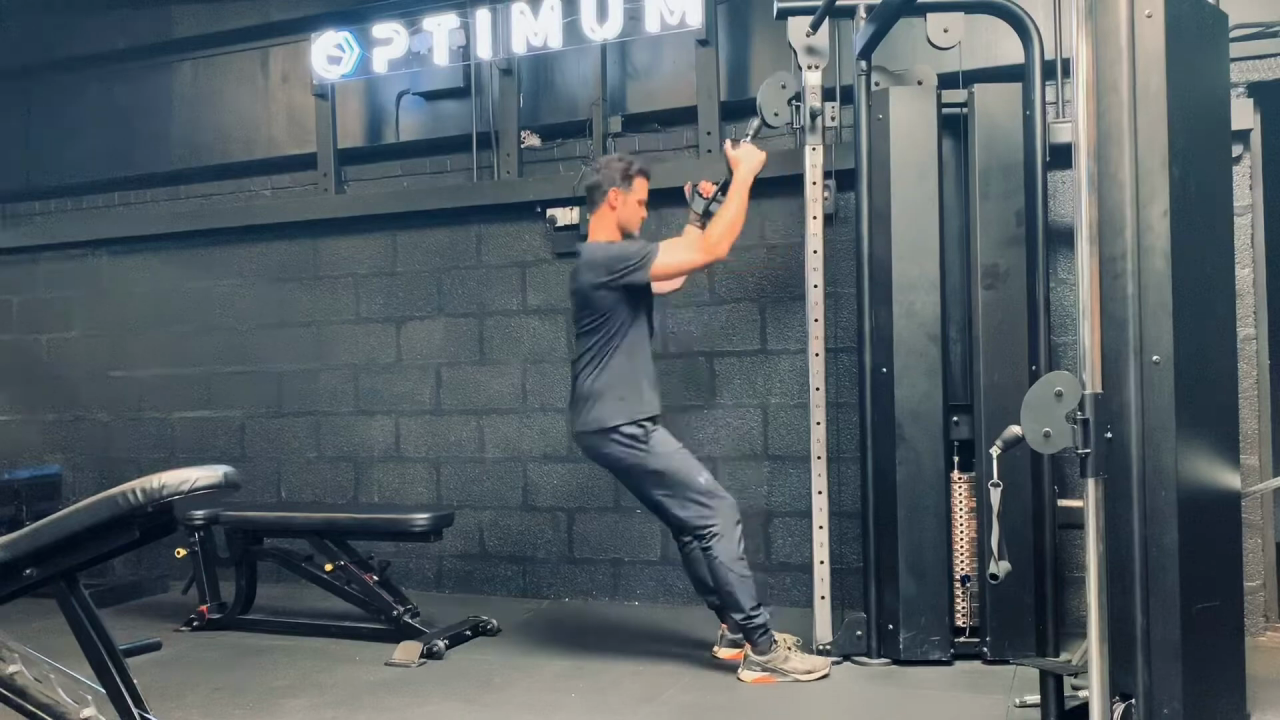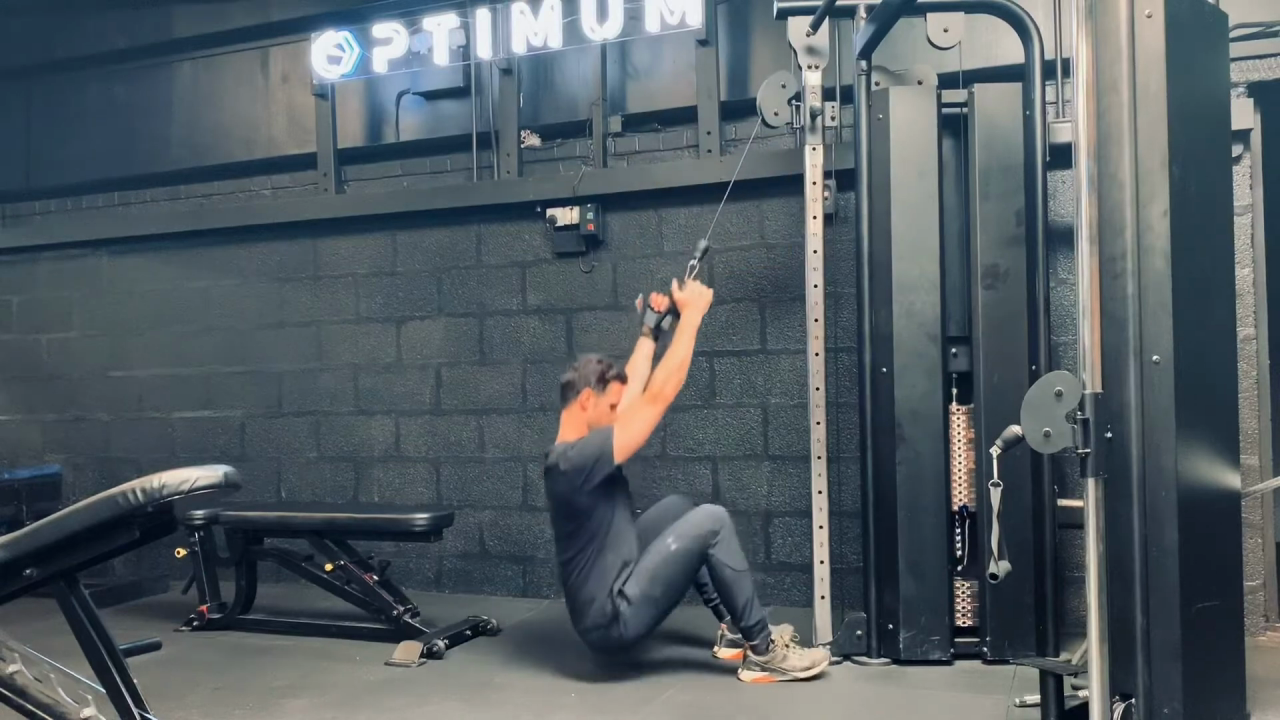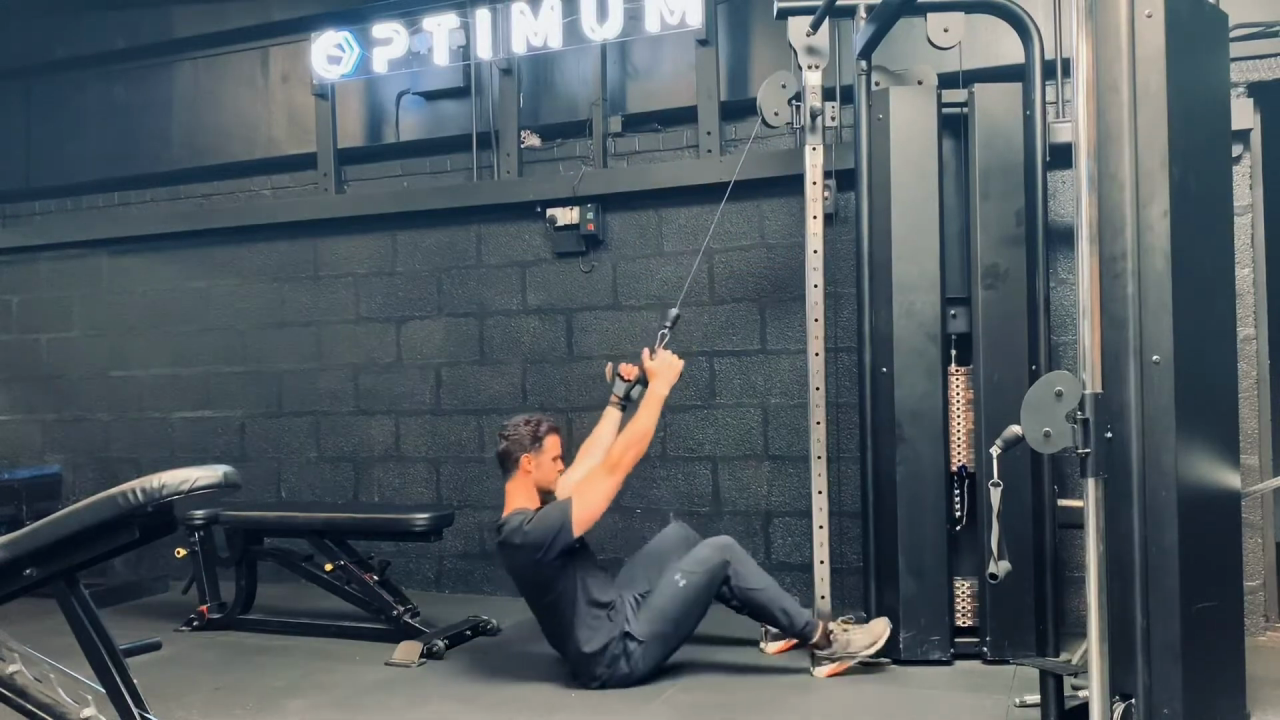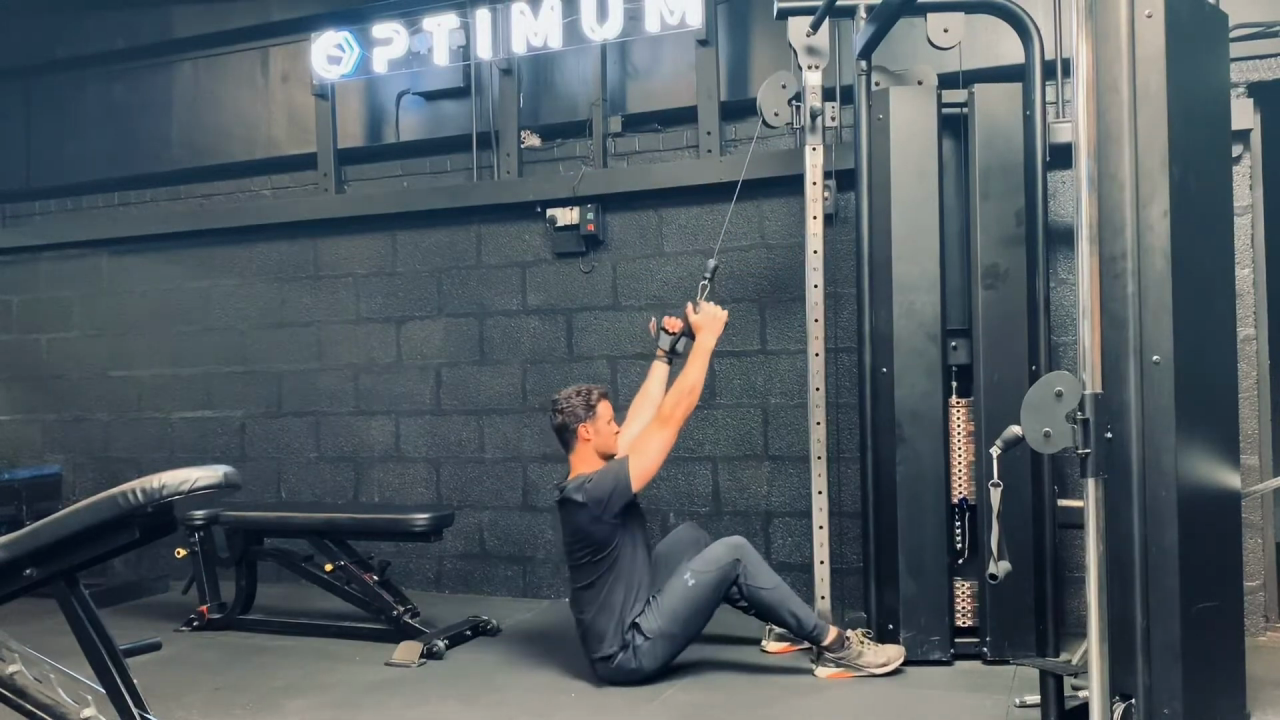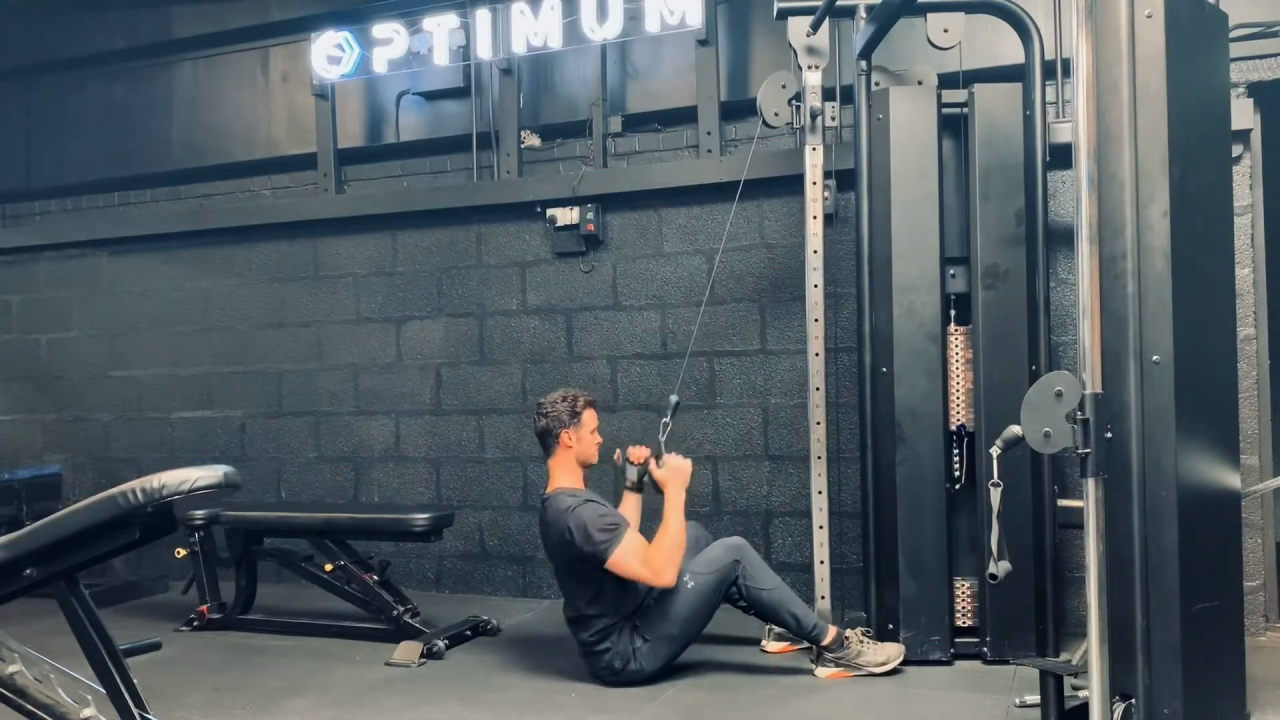
dt=0.7s
person 1, frame 1
left shoulder: (607, 262)
right shoulder: (606, 257)
left elbow: (674, 273)
right elbow: (710, 252)
left wrist: (698, 213)
right wrist: (744, 174)
left hip: (618, 423)
right hip: (615, 426)
left knee: (695, 519)
right knee: (717, 513)
left ankle: (735, 630)
right ankle: (762, 650)
person 1, frame 2
left shoulder: (577, 447)
right shoulder: (577, 461)
left elbow: (633, 390)
right elbow: (657, 398)
left wrist: (651, 329)
right wrist: (691, 315)
left hip: (611, 590)
right hip: (612, 616)
left knee: (679, 511)
right knee: (712, 521)
left ankle: (734, 629)
right ankle: (762, 652)
person 1, frame 3
left shoulder: (533, 513)
right shoulder: (532, 533)
left elbow: (589, 464)
right elbow: (614, 467)
left wrist: (619, 398)
right wrist: (658, 386)
right hip: (617, 655)
left knee: (679, 536)
right knee: (720, 551)
left ankle: (779, 623)
right ankle: (824, 642)
person 1, frame 4
left shoulder: (586, 484)
right shoulder: (596, 492)
left elbow: (642, 418)
right elbow: (671, 417)
left wrist: (664, 352)
right wrist: (705, 337)
left hip: (625, 628)
right hip: (630, 652)
left knee: (690, 538)
right knee: (732, 552)
left ankle: (784, 626)
right ankle: (835, 647)
person 1, frame 5
left shoulder: (562, 502)
right shoulder: (577, 513)
left elbow: (620, 541)
right elbow: (664, 572)
left wrist: (634, 483)
right wrist: (674, 489)
left hip: (623, 623)
right hip: (626, 653)
left knee: (693, 535)
right knee: (733, 553)
left ankle: (782, 624)
right ankle: (834, 646)
